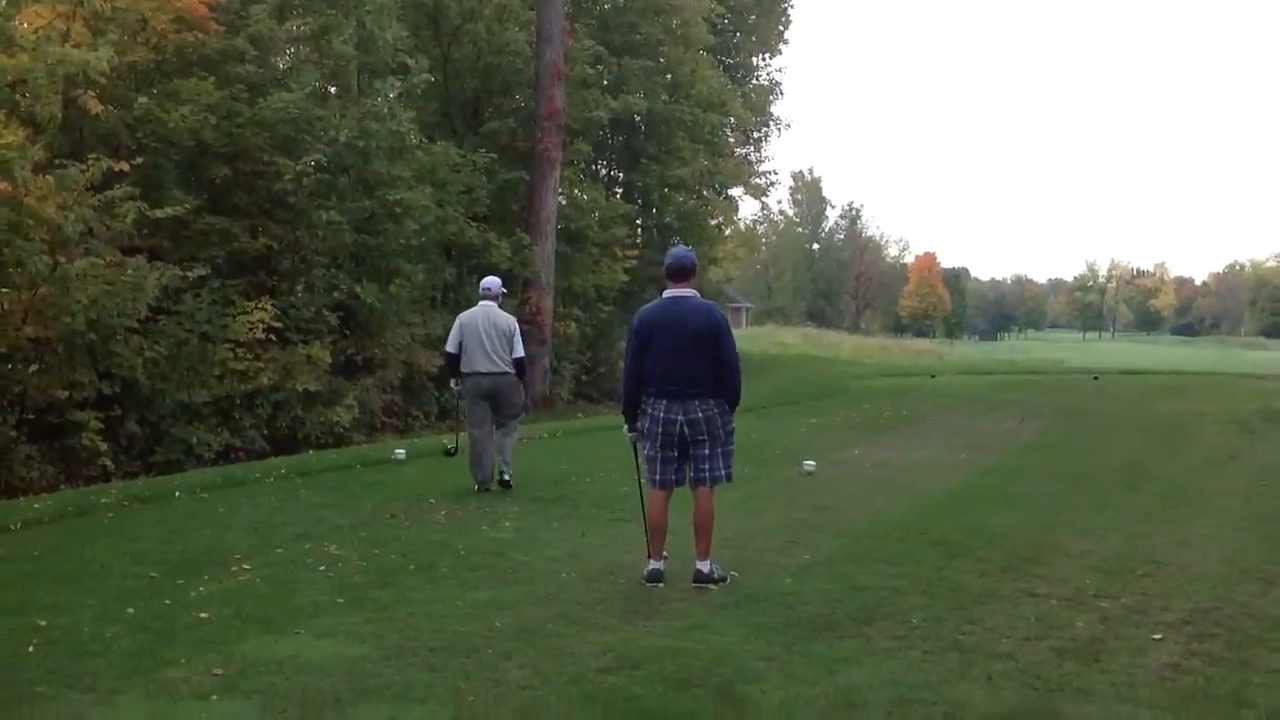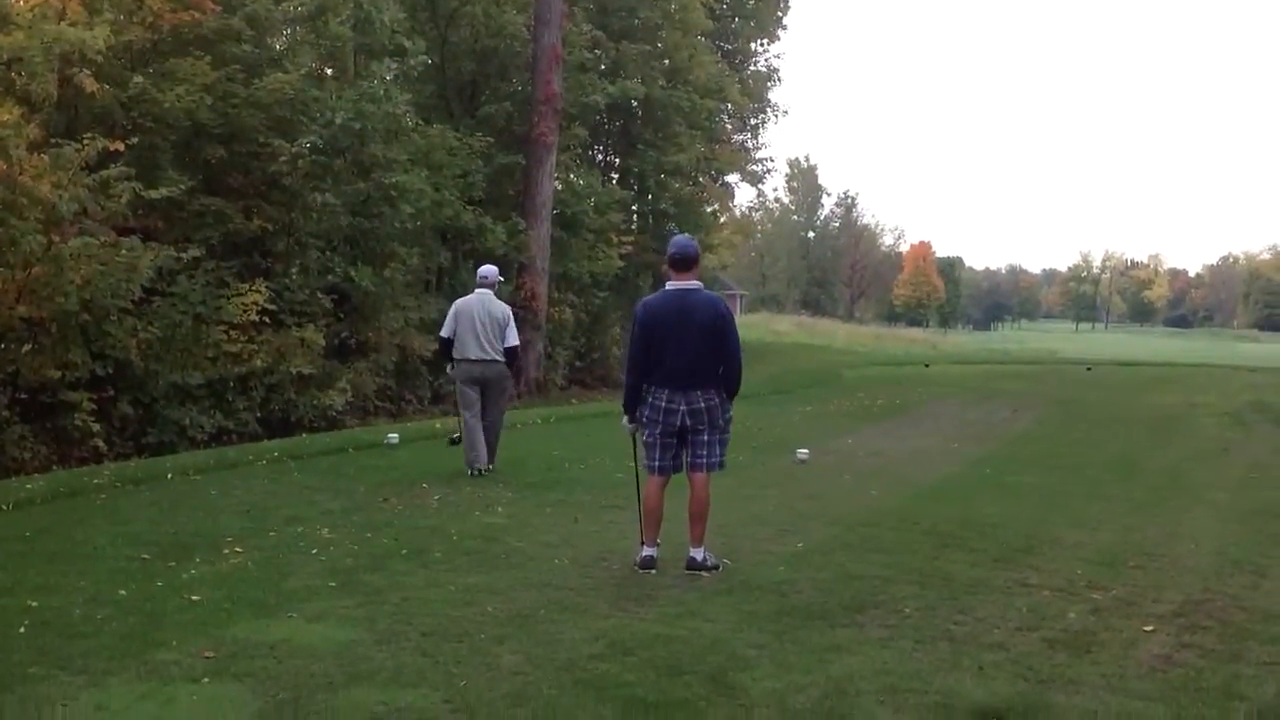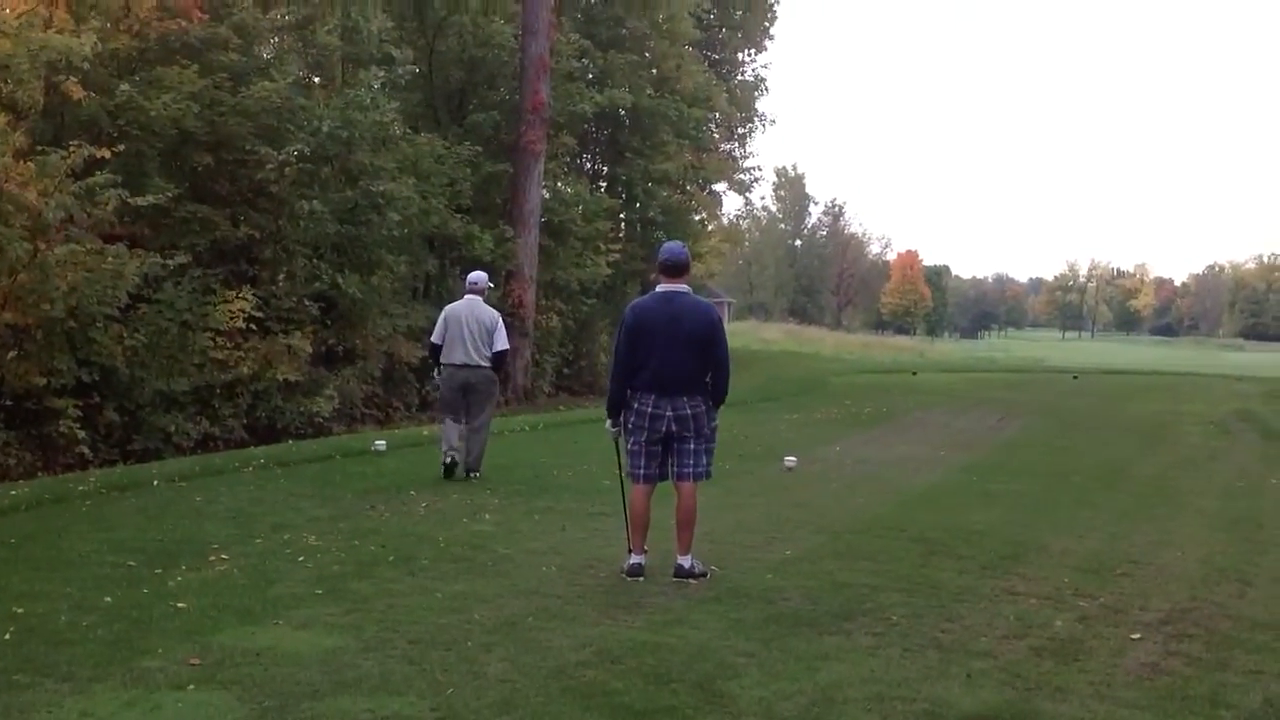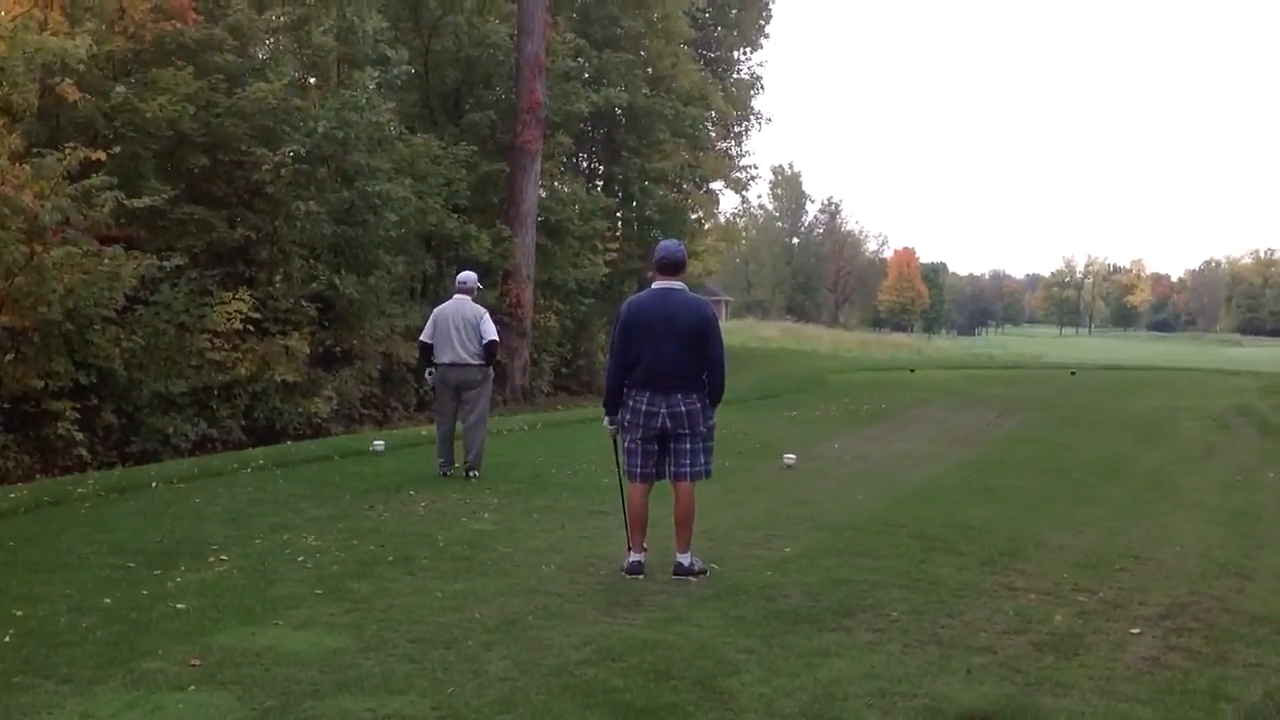
dt=0.4s
person 1, frame 1
left shoulder: (646, 316)
right shoulder: (711, 313)
left elbow: (632, 371)
right elbow: (730, 366)
left wrist: (630, 417)
right wrist: (729, 407)
left hip: (659, 410)
right hip: (705, 409)
left knee: (658, 489)
right knee: (704, 489)
left ankle: (655, 565)
right ankle: (703, 566)
person 1, frame 2
left shoulder: (649, 307)
right shoulder: (716, 305)
left elbow: (636, 363)
right elbow: (732, 359)
left wrist: (631, 408)
right wrist: (727, 397)
left hip: (659, 399)
right hip: (705, 399)
left knee: (656, 476)
right knee: (700, 476)
left ankle: (648, 552)
right ankle: (697, 554)
person 1, frame 3
left shoulder: (637, 310)
right shoulder: (706, 312)
left elbow: (621, 365)
right elbow: (720, 366)
left wrist: (614, 412)
right wrist: (714, 404)
left hip: (645, 405)
right hip: (691, 406)
left knee: (641, 484)
right knee: (686, 485)
left ankle: (636, 559)
right ankle: (684, 562)
person 1, frame 4
left shoulder: (632, 307)
right shoulder: (701, 309)
left elbow: (617, 362)
right elbow: (716, 364)
left wrist: (611, 409)
right wrist: (711, 403)
left hip: (640, 402)
right hip: (688, 403)
left knee: (639, 482)
right knee: (684, 483)
left ankle: (636, 557)
right ankle: (684, 559)
person 2, frame 1
left shoulder: (464, 319)
right shoulder: (509, 320)
left elbow: (451, 353)
right elbow: (519, 358)
left wrist: (454, 377)
right wrist: (520, 381)
left hip: (474, 381)
right hip: (505, 381)
left knee: (479, 431)
right knee: (506, 428)
left ankle: (483, 481)
right ankle: (505, 472)
person 2, frame 2
left shoulder: (459, 305)
right shoulder: (504, 309)
left elbow: (445, 338)
right elbow: (512, 347)
left wrist: (451, 361)
right wrist: (510, 369)
left hip: (466, 368)
right hip: (496, 369)
left knee: (471, 416)
right knee: (491, 417)
left ankle: (476, 464)
right ankle: (487, 462)
person 2, frame 3
left shoulder: (449, 311)
right shoulder: (493, 315)
left elbow: (435, 344)
right elbow: (501, 351)
left wrist: (438, 366)
right wrist: (495, 372)
left hip: (452, 372)
right hip: (482, 374)
left knee: (450, 417)
right knee: (477, 422)
left ankle: (450, 453)
right ankle: (472, 468)
person 2, frame 4
left shoulder: (439, 311)
right shoulder: (480, 312)
left elbow: (425, 343)
right elbow: (492, 343)
left wrist: (428, 367)
right wrist: (488, 365)
left hip: (445, 372)
right hip: (474, 372)
left knee: (445, 421)
right knee: (474, 421)
left ankle: (445, 466)
right ankle: (472, 467)
